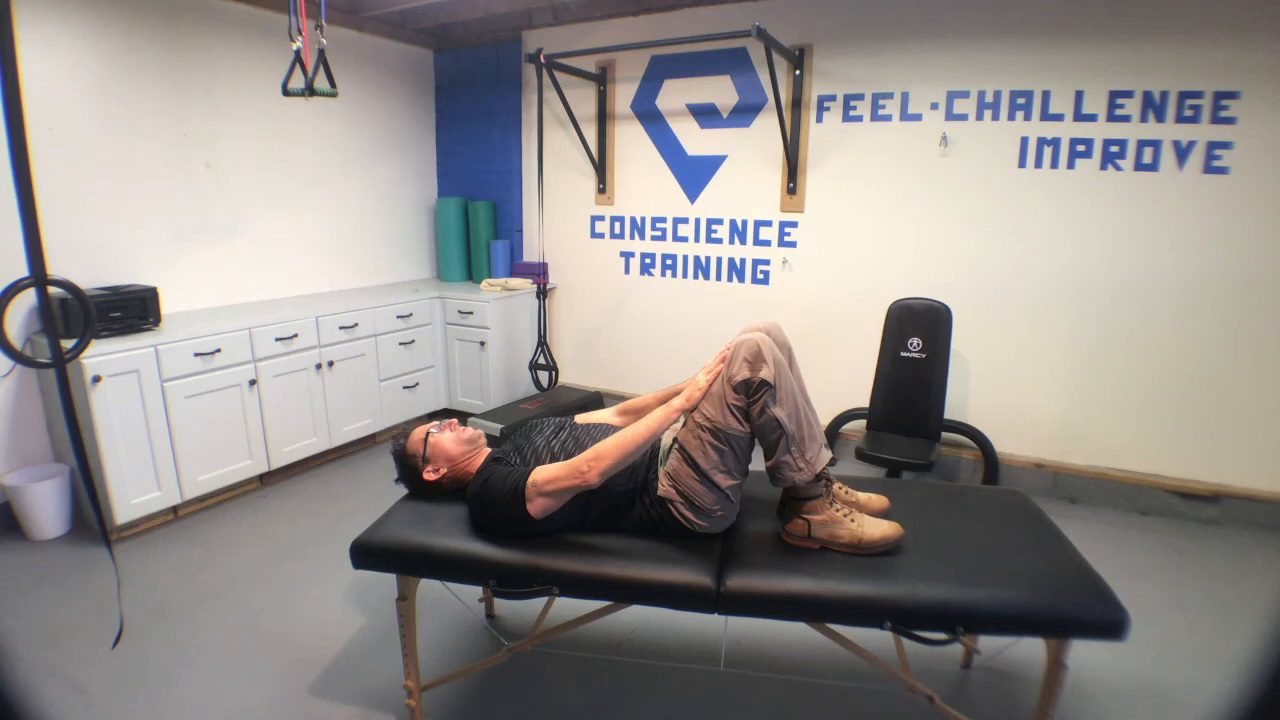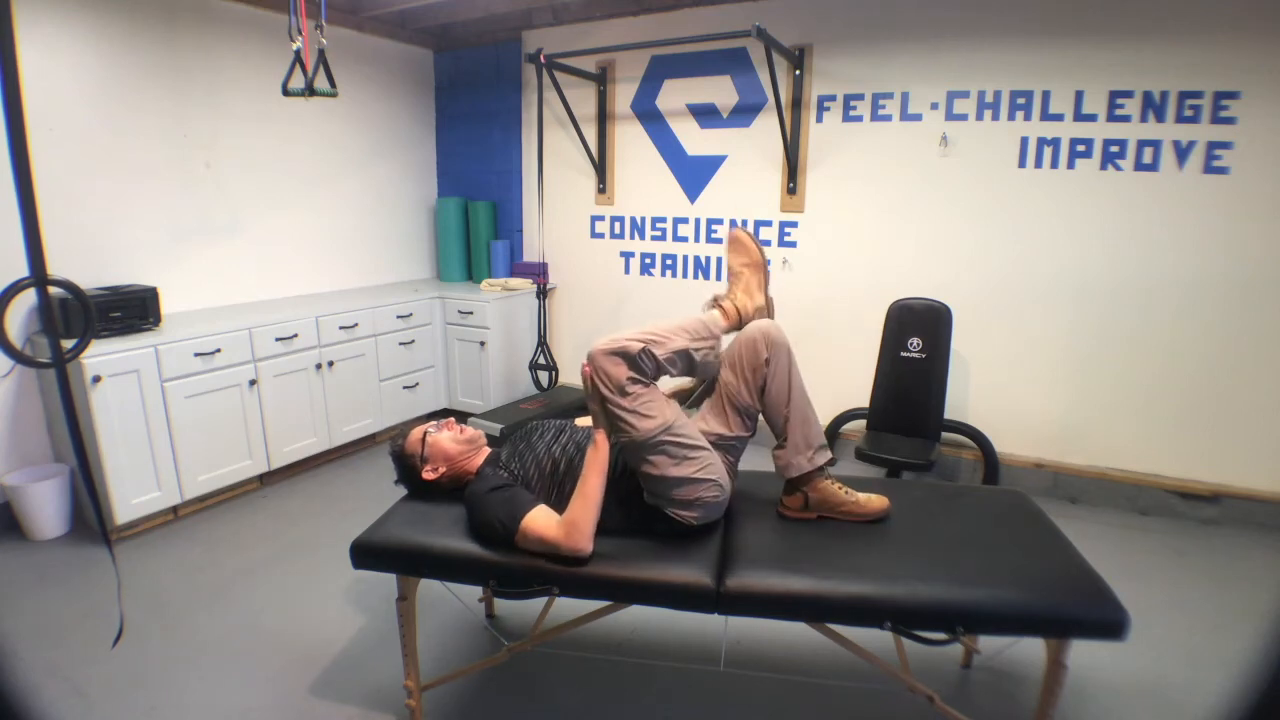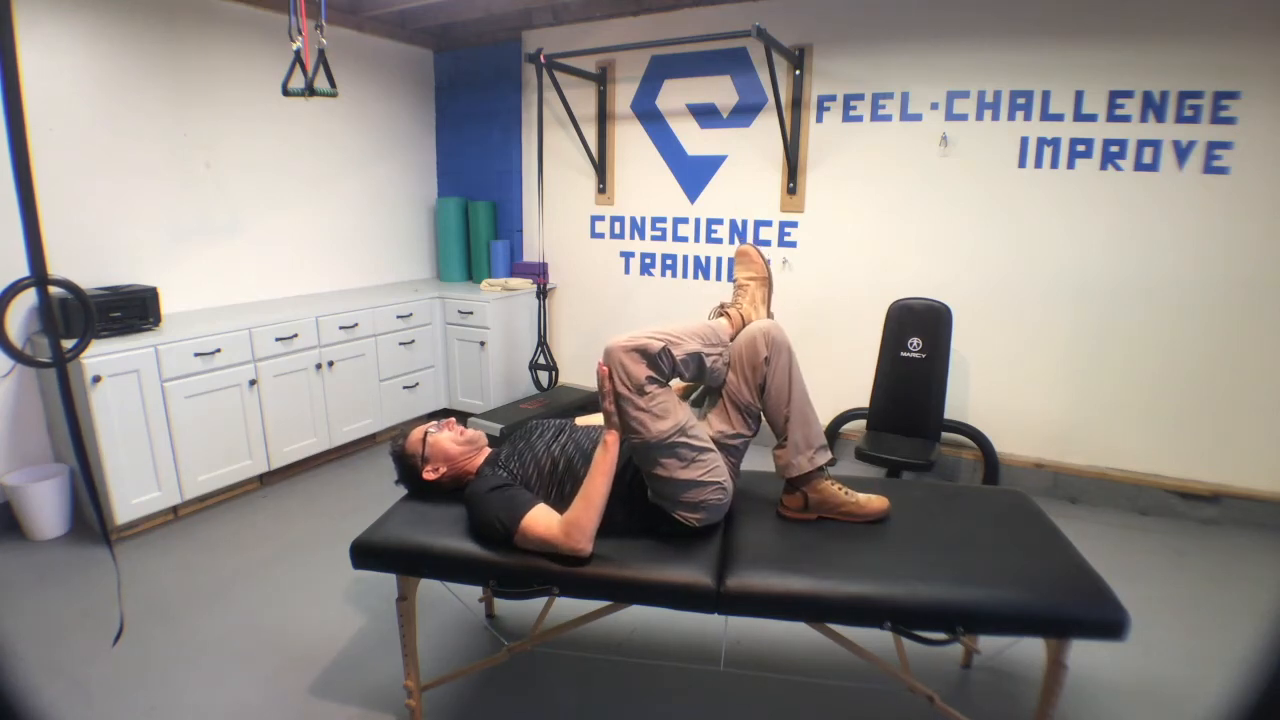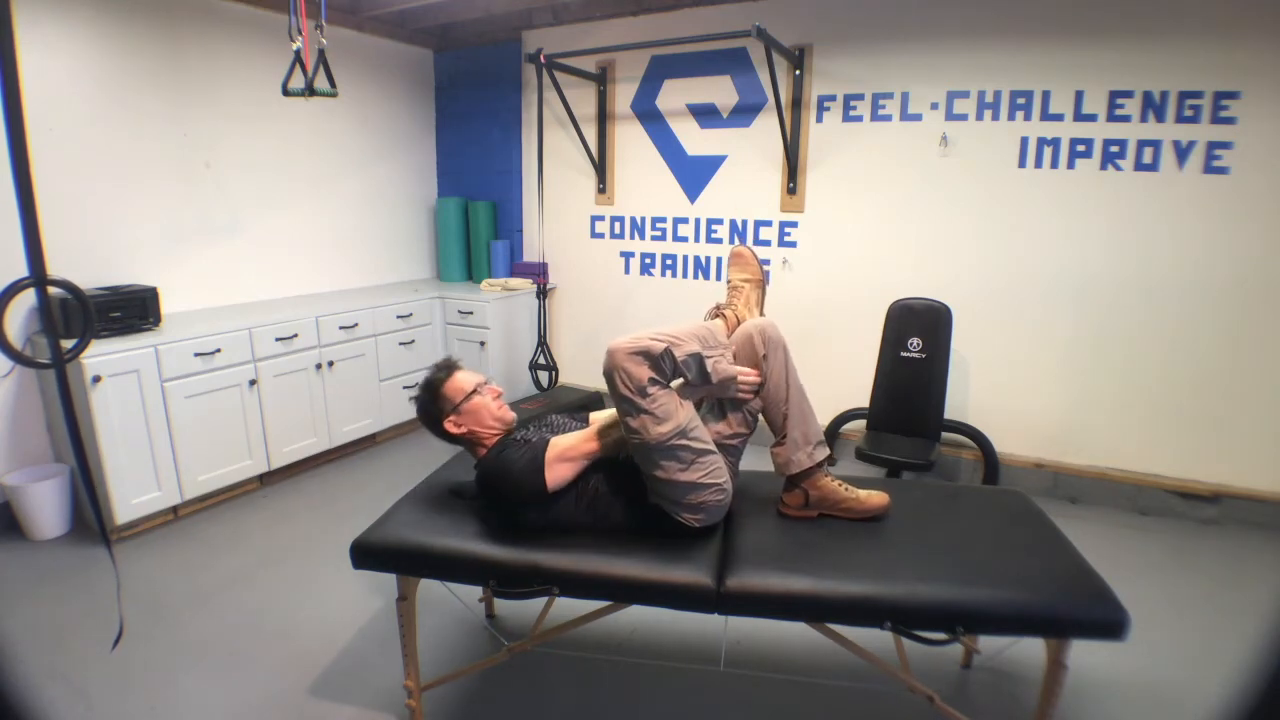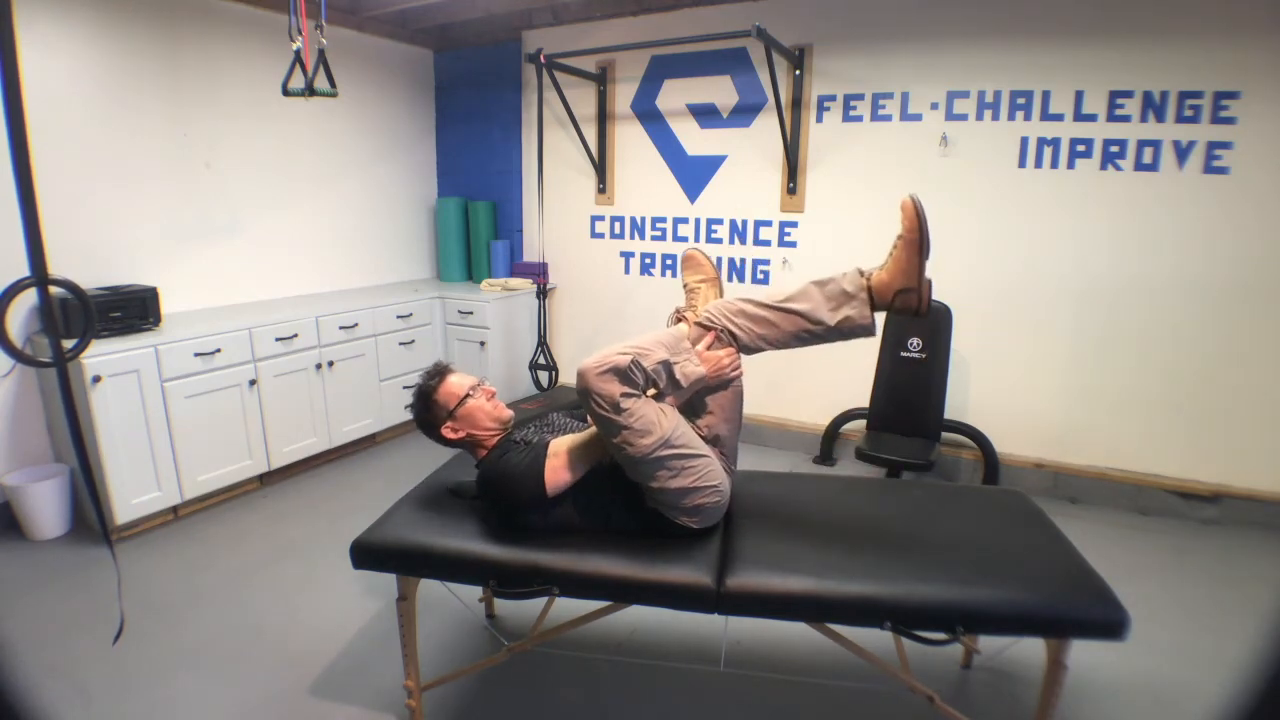
dt=1s
person 1, frame 1
left shoulder: (521, 441)
right shoulder: (493, 493)
left elbow: (617, 415)
right elbow: (588, 470)
left wrist: (697, 384)
right wrist: (683, 401)
left hip: (668, 454)
right hip: (686, 499)
left knee: (765, 338)
right knee: (753, 355)
left ankle: (812, 483)
right ankle: (811, 507)
person 1, frame 2
left shoulder: (521, 439)
right shoulder: (488, 497)
left elbow: (626, 413)
right elbow: (575, 541)
left wrist: (686, 387)
right wrist: (602, 432)
left hip: (697, 458)
right hip: (691, 493)
left knee: (764, 340)
right knee: (608, 358)
left ankle: (808, 485)
right ankle: (732, 308)
person 1, frame 3
left shoulder: (525, 437)
right shoulder: (487, 497)
left elbow: (629, 415)
right elbow: (575, 540)
left wrist: (694, 379)
right wrist: (613, 433)
left hip: (702, 459)
right hip: (695, 495)
left knee: (766, 338)
right knee: (625, 354)
left ankle: (808, 485)
right ankle: (735, 318)
person 1, frame 4
left shoulder: (535, 431)
right shoulder: (503, 471)
left elbow: (632, 413)
right elbow: (600, 441)
left wrist: (703, 382)
right wrist: (702, 384)
left hip: (695, 463)
right hip: (692, 499)
left knee: (762, 335)
right knee: (625, 354)
left ankle: (807, 484)
right ankle: (729, 321)
person 1, frame 5
left shoulder: (532, 431)
right shoulder: (501, 476)
left elbow: (614, 423)
right elbow: (598, 445)
left wrist: (684, 370)
right wrist: (690, 375)
left hip: (697, 463)
right hip: (695, 495)
left knee: (724, 321)
right knee: (598, 372)
left ankle: (880, 291)
right ankle: (695, 324)
